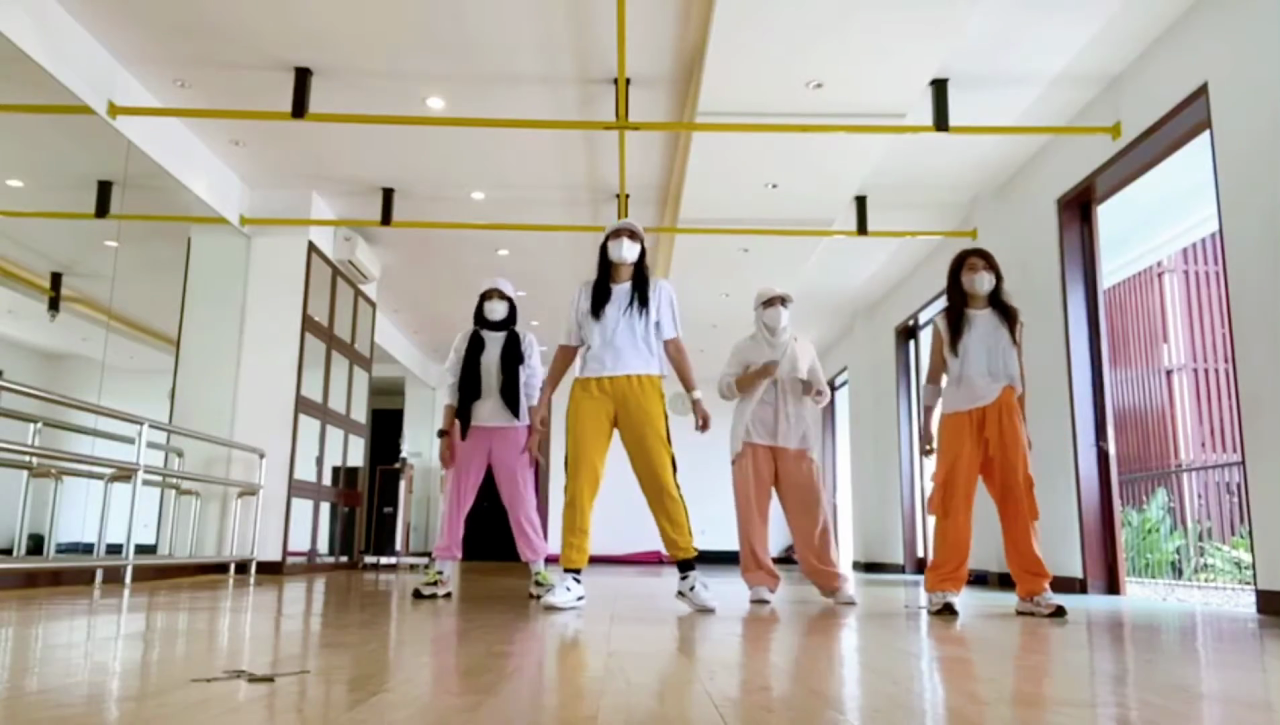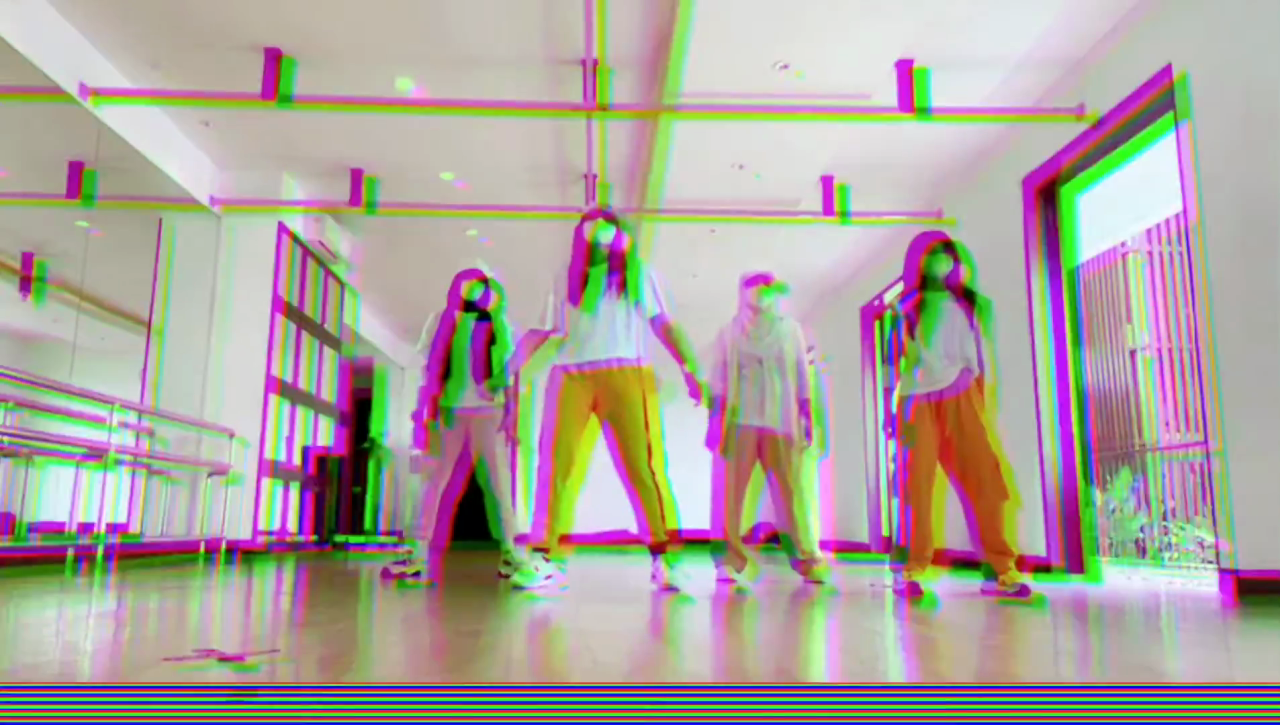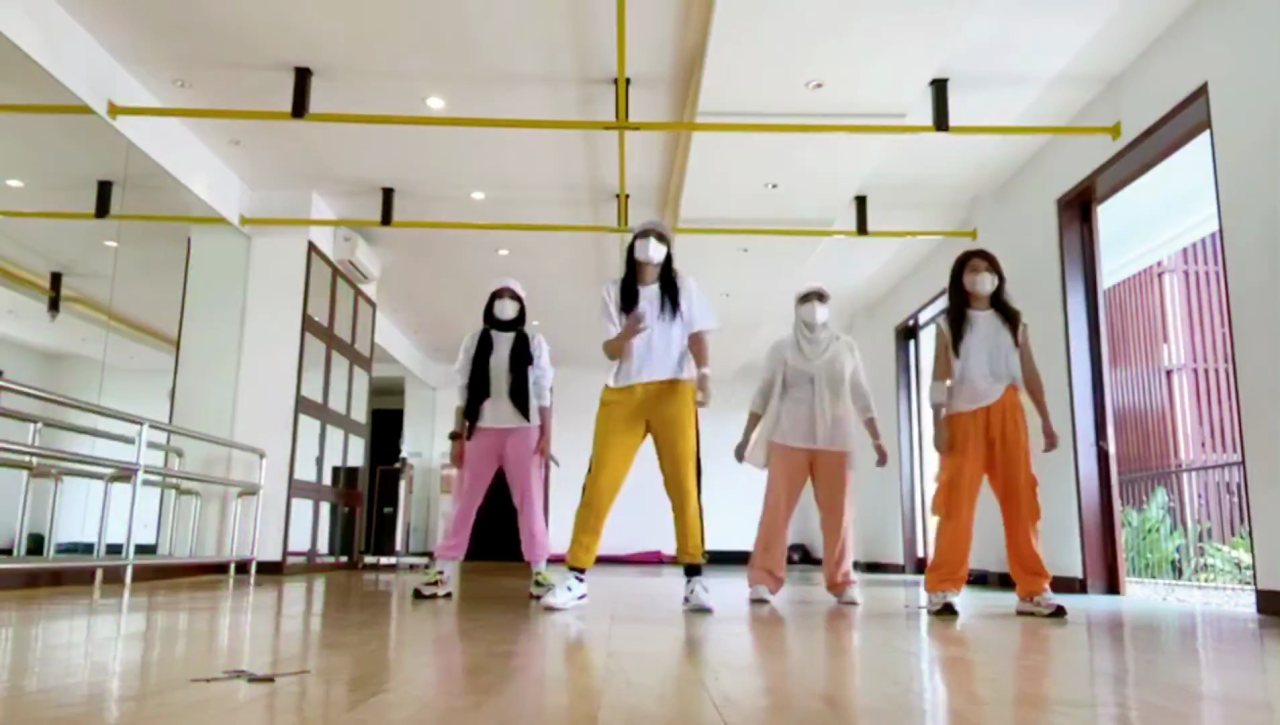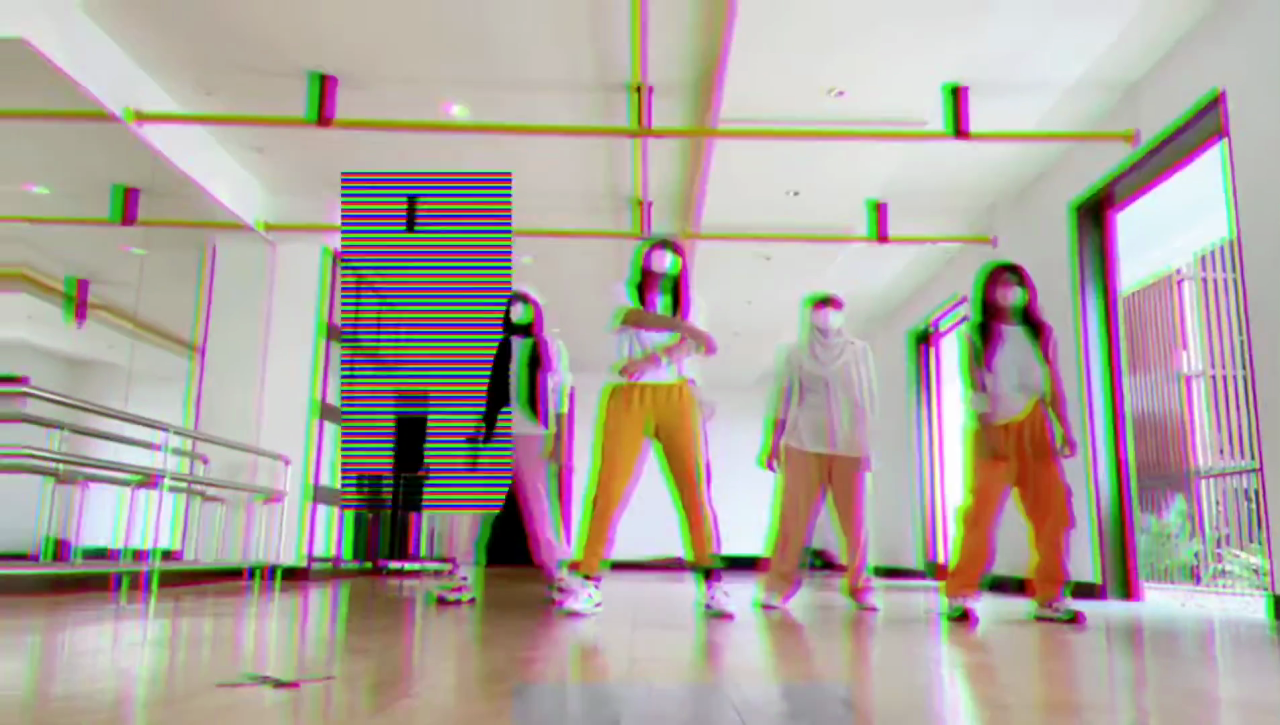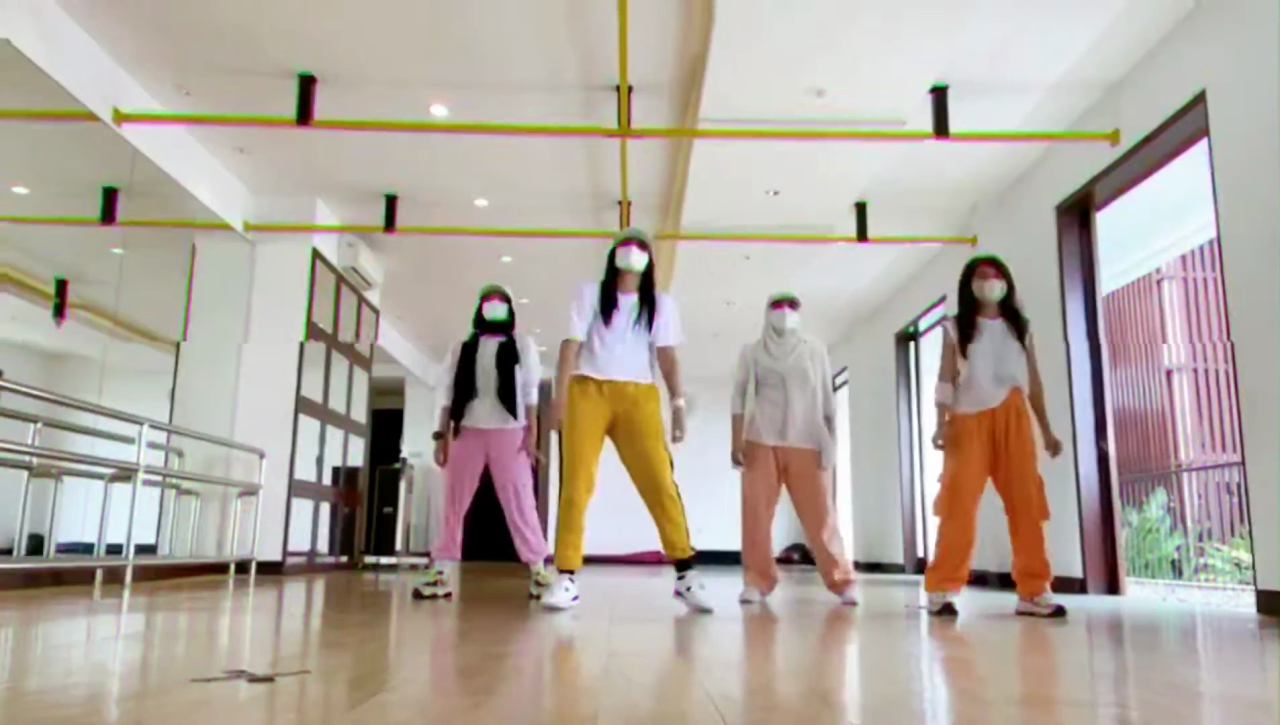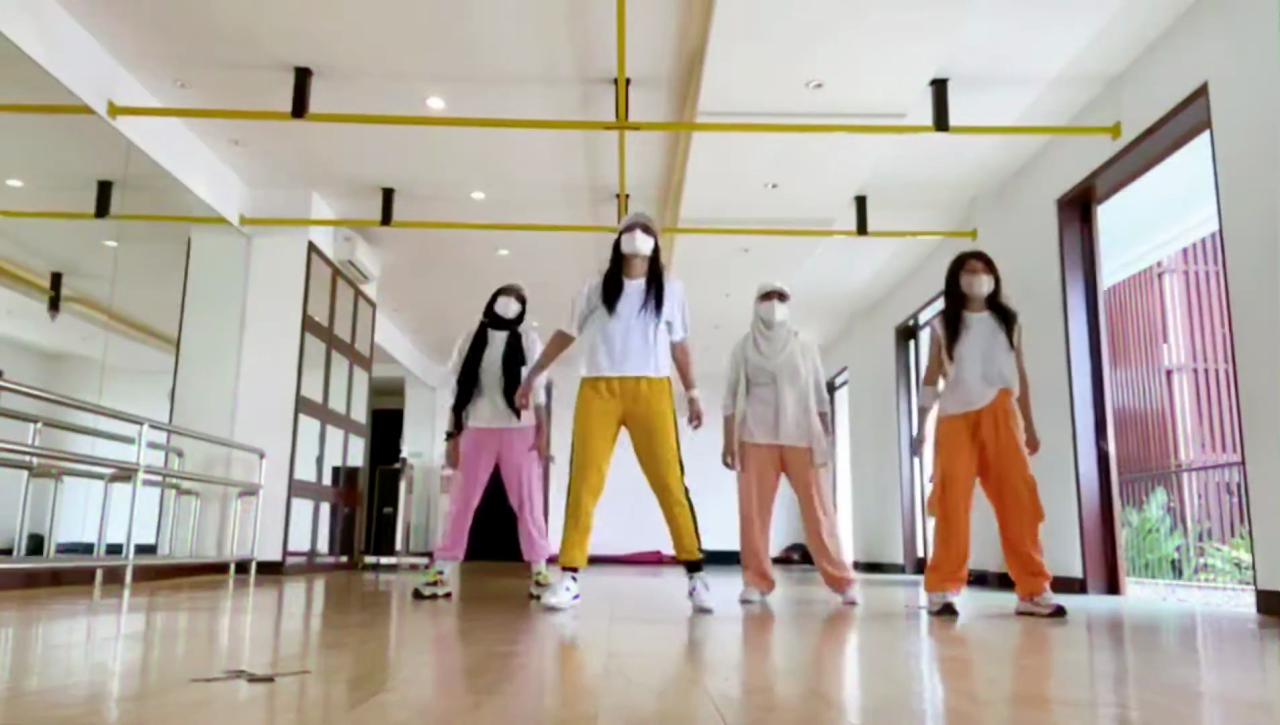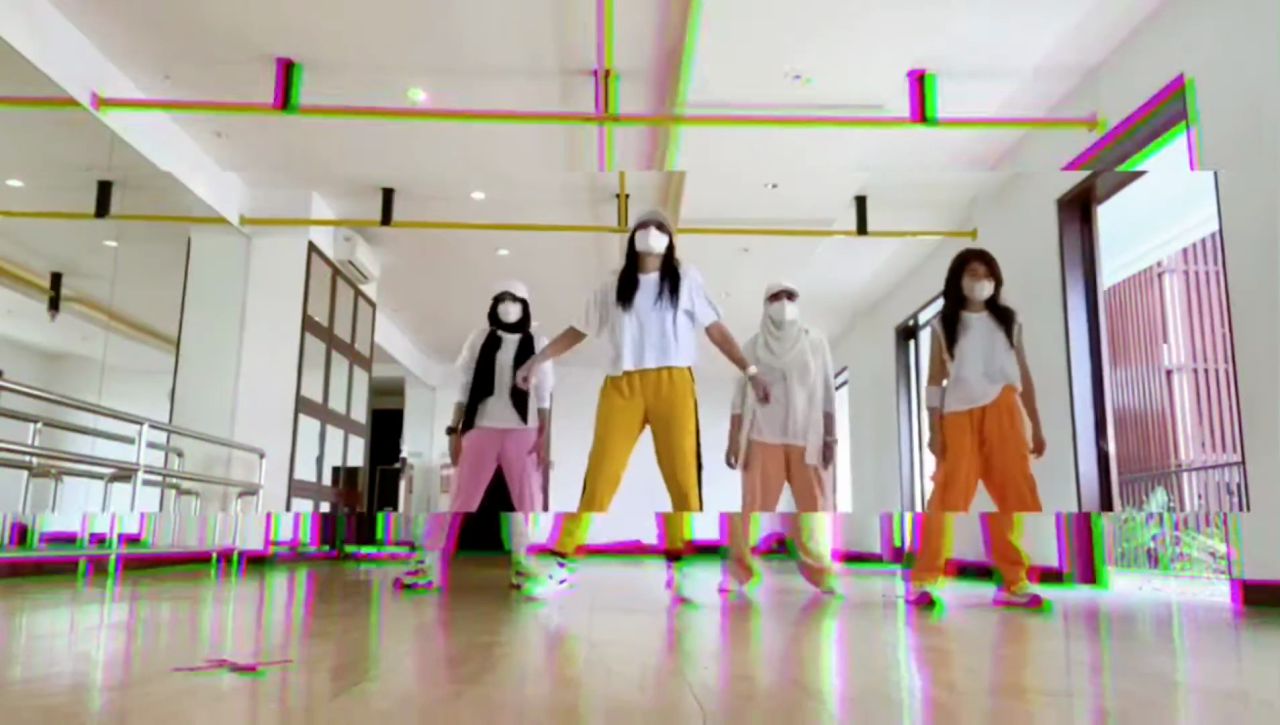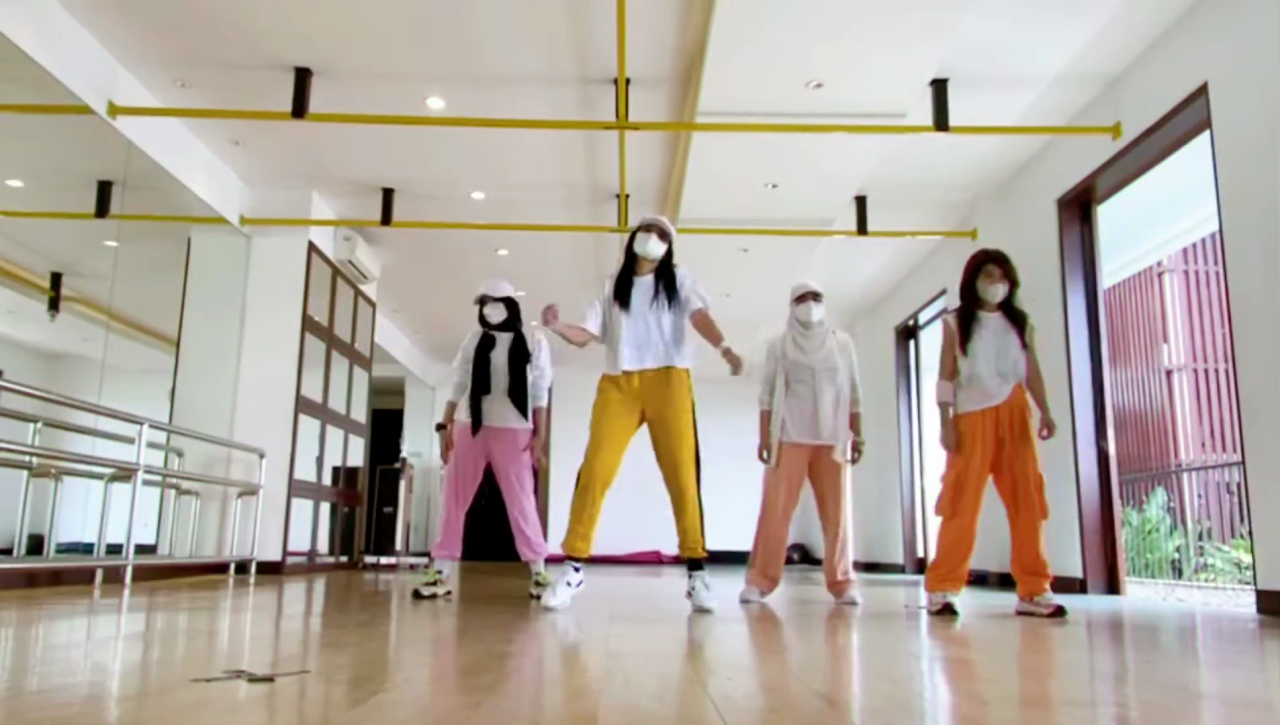
dt=0.3s
person 1, frame 1
left shoulder: (656, 290)
right shoulder: (586, 292)
left elbow: (672, 344)
right elbow: (568, 348)
left wrist: (695, 395)
right wrist: (544, 397)
left hip: (639, 387)
right hip: (588, 391)
left knee: (660, 479)
right knee: (579, 482)
left ankle: (688, 576)
right ankle: (572, 578)
person 1, frame 2
left shoulder: (637, 272)
right shoulder: (567, 277)
left elbow: (661, 323)
right elbow: (545, 332)
left wrist: (689, 369)
left hip: (624, 376)
right hip: (573, 379)
left knee: (640, 466)
right knee: (557, 468)
left ankle: (663, 559)
right ankle: (546, 560)
person 1, frame 3
left shoulder: (684, 288)
right shoulder: (614, 292)
left elbow: (699, 336)
right elbow: (611, 349)
left wrist: (702, 373)
right wrist: (632, 328)
left hip: (673, 393)
right hip: (622, 395)
left knee: (684, 485)
right knee: (600, 485)
left ankle: (694, 580)
right ankle: (576, 579)
person 1, frame 4
left shoulder: (687, 297)
right shoulder: (624, 293)
left elbow: (692, 348)
right elbow: (632, 318)
left wrist: (650, 358)
right wrist: (686, 329)
left hip: (676, 397)
right hip: (628, 398)
left knee: (694, 491)
right knee: (609, 490)
left ankle: (713, 585)
right ankle: (588, 583)
person 1, frame 5
left shoulder: (660, 302)
right shoulder: (591, 293)
left elbow: (667, 355)
right elbow: (572, 343)
left wrist: (678, 404)
right wrist: (558, 396)
left hip: (638, 396)
right hip: (587, 393)
left knee: (660, 483)
right knee: (576, 484)
left ankle: (686, 576)
right ankle: (567, 579)
person 1, frame 6
left shoulder: (668, 288)
right shoulder: (596, 287)
left elbow: (679, 343)
right elbow: (565, 335)
left wrist: (692, 394)
right wrist: (531, 376)
left hip: (650, 390)
right hip: (598, 389)
left knee: (669, 481)
right knee: (584, 482)
left ankle: (695, 576)
right ankle: (569, 578)
person 1, frame 7
left shoulder: (685, 279)
right shoulder: (612, 287)
left elbow: (714, 327)
right elbow: (579, 330)
left wrist: (749, 370)
right wrist: (538, 358)
left hip: (672, 383)
right hip: (622, 386)
left knee: (683, 477)
right knee: (600, 475)
left ankle: (679, 568)
right ankle: (562, 563)
person 1, frame 8
left shoulder: (678, 279)
right shoulder: (611, 287)
left elbow: (699, 315)
right elbow: (585, 335)
left wrist: (724, 346)
right wrist: (555, 325)
left hip: (668, 384)
right hip: (618, 386)
left knee: (683, 477)
right knee: (594, 471)
left ankle: (696, 575)
right ankle: (573, 568)
person 2, frame 1
left shoulder: (1009, 320)
right shoulder: (945, 321)
left elbow: (1018, 375)
right elbow: (933, 376)
left wrist: (1023, 426)
right wrist: (924, 424)
left hip: (1000, 413)
right hip: (958, 415)
left knee: (1017, 498)
right knee: (953, 500)
left ankle: (1032, 589)
right ankle: (942, 588)
person 2, frame 2
left shoulder: (972, 304)
right shoulder: (906, 306)
left elbow: (980, 358)
right elbow: (894, 359)
left wrist: (983, 405)
right wrist: (889, 407)
left hip: (963, 398)
right hip: (919, 401)
left knee: (985, 479)
right knee: (917, 482)
left ankle: (1000, 569)
right ankle: (910, 569)
person 2, frame 3
left shoulder: (1013, 321)
right shoulder: (948, 323)
left elbow: (1029, 372)
right elbow: (940, 377)
left wrist: (1046, 419)
right wrist: (939, 422)
left hip: (1007, 413)
right hip: (965, 415)
left knee: (1020, 498)
right knee: (957, 500)
left ankle: (1032, 590)
right ankle: (942, 588)
person 2, frame 4
left shoulder: (1042, 334)
right shoulder: (978, 335)
left elbow: (1054, 385)
right elbow: (976, 387)
left wrist: (1065, 428)
right wrist: (987, 431)
left hip: (1035, 426)
right hip: (996, 428)
left knee: (1053, 510)
right knee: (984, 509)
left ankle: (1050, 597)
right ankle: (960, 593)
person 2, frame 5
left shoulder: (1020, 327)
right shoulder: (956, 328)
left elbow: (1033, 380)
right elbow: (947, 379)
left wrist: (1046, 429)
right wrist: (942, 423)
left hip: (1013, 417)
right hip: (969, 418)
left knee: (1026, 500)
right knee: (960, 501)
left ankle: (1033, 590)
right ankle: (943, 588)
person 2, frame 6
left shoulder: (1008, 322)
right shoulder: (944, 325)
left elbow: (1019, 376)
right elbow: (931, 378)
left wrist: (1030, 426)
right wrist: (921, 427)
left hip: (1000, 416)
right hip: (956, 419)
left knee: (1017, 500)
right knee: (952, 502)
left ankle: (1032, 589)
right ankle: (941, 588)
person 2, frame 7
left shoulder: (1008, 321)
right shoulder: (943, 324)
left elbow: (1022, 374)
right elbow: (935, 379)
left wrist: (1034, 424)
right wrist: (933, 427)
left hip: (1004, 414)
right hip: (959, 416)
left knee: (1016, 497)
right knee: (949, 497)
left ankle: (1014, 582)
right ankle: (924, 581)
person 2, frame 8
left shoulder: (1020, 323)
right shoulder: (956, 322)
left elbow: (1032, 373)
right elbow: (946, 377)
left wrist: (1045, 411)
right wrist: (946, 423)
left hip: (1014, 415)
right hip: (972, 416)
left knee: (1027, 500)
right knee: (963, 501)
left ankle: (1032, 590)
right ankle: (942, 588)
person 3, frame 1
left shoulder: (523, 341)
right shoulder: (465, 340)
left elbow: (532, 390)
right elbow: (452, 388)
left wrist: (534, 433)
right wrist: (444, 431)
left hip: (509, 430)
right hip: (469, 429)
left knee: (520, 500)
right knee: (455, 499)
left ankle: (538, 571)
right ankle: (441, 571)
person 3, frame 2
left shoulder: (496, 322)
right shoulder: (441, 321)
left elbow: (507, 371)
right elbow: (428, 371)
left wrist: (510, 413)
right wrist: (421, 415)
left hip: (487, 411)
right hip: (447, 411)
left knee: (498, 481)
right knee: (433, 480)
left ankle: (508, 551)
right ankle: (417, 553)
person 3, frame 3
left shoulder: (534, 343)
right shoulder: (476, 341)
left elbow: (542, 393)
right elbow: (464, 390)
left wrist: (546, 434)
right wrist: (456, 434)
left hip: (522, 430)
right hip: (482, 429)
left knee: (530, 501)
right knee: (465, 500)
left ankle: (539, 572)
right ankle: (444, 572)
person 3, frame 4
left shoulder: (549, 348)
right shoulder: (496, 347)
left elbow: (559, 398)
right elbow: (484, 396)
left wrist: (560, 440)
right wrist: (473, 439)
left hip: (535, 437)
right hip: (500, 436)
left knee: (540, 511)
left ankle: (558, 579)
right ankle: (464, 578)
person 3, frame 5
left shoulder: (522, 344)
right shoulder: (466, 344)
left elbow: (530, 392)
right elbow: (450, 392)
left wrist: (532, 433)
right wrist: (441, 434)
left hip: (508, 430)
right hip: (467, 430)
left knee: (519, 501)
right knee: (455, 502)
left ankle: (538, 571)
right ankle: (442, 573)
person 3, frame 6
left shoulder: (527, 340)
right shoulder: (471, 339)
left elbow: (538, 390)
right elbow: (458, 389)
left wrist: (542, 431)
right wrist: (452, 434)
left hip: (518, 429)
right hip: (476, 429)
left knee: (527, 500)
right knee: (462, 500)
left ankle: (539, 571)
right ankle: (443, 572)
person 3, frame 7
left shoulder: (535, 344)
right shoulder: (480, 340)
left elbow: (543, 394)
right elbow: (465, 387)
left wrist: (543, 436)
right wrist: (454, 429)
left hip: (521, 431)
right hip: (481, 429)
left knee: (528, 501)
right knee: (463, 497)
left ankle: (525, 567)
right ankle: (431, 564)
person 3, frame 8
left shoulder: (534, 341)
right shoulder: (474, 340)
left elbow: (540, 393)
right elbow: (458, 385)
left wrist: (540, 435)
right wrist: (445, 425)
left hip: (513, 430)
right hip: (470, 428)
left knee: (521, 501)
right knee: (455, 498)
left ankle: (538, 571)
right ankle: (441, 572)
person 4, frame 1
left shoulder: (802, 347)
right shoulder: (744, 347)
left elbow: (823, 394)
right elbow: (725, 389)
left wrist: (815, 390)
right wrist: (756, 375)
left hip: (794, 440)
right hip: (753, 440)
left knee: (810, 507)
right knee: (751, 510)
left ankle: (830, 579)
right ankle: (759, 580)
person 4, frame 2
left shoulder: (791, 329)
right shoulder: (730, 331)
left elbow: (801, 378)
right elbow: (717, 378)
left wrist: (807, 421)
right wrist: (721, 420)
left hip: (782, 423)
right hip: (739, 423)
left knee: (792, 493)
right knee: (730, 491)
left ankle: (808, 562)
right ankle: (731, 561)
person 4, frame 3
left shoulder: (845, 347)
right shoulder: (782, 349)
left elbow: (860, 396)
right elbow: (765, 395)
left wrist: (876, 440)
right wrist: (747, 436)
left hip: (834, 440)
right hip: (788, 439)
left knee: (836, 512)
right knee: (776, 509)
left ankle: (840, 581)
right ankle: (763, 580)
person 4, frame 4
left shoulder: (858, 351)
right shoulder: (795, 353)
left elbow: (869, 401)
right elbow: (783, 401)
left wrist: (872, 448)
right wrist: (774, 443)
left hip: (849, 447)
right hip: (803, 445)
left knee: (854, 520)
right knee: (793, 517)
left ankle: (860, 588)
right ankle: (778, 585)
person 4, frame 5
left shoulder: (814, 350)
right shoulder: (752, 352)
left elbow: (826, 398)
right elbow: (739, 398)
left wrist: (829, 440)
right wrist: (736, 439)
left hip: (805, 441)
right hip: (761, 440)
left knee: (818, 512)
right knee: (757, 511)
left ankle: (840, 580)
right ankle: (757, 581)
person 4, frame 6
left shoulder: (804, 345)
right shoulder: (743, 348)
left elbow: (819, 394)
right elbow: (732, 397)
left wrist: (825, 436)
right wrist: (728, 440)
left hip: (801, 438)
right hip: (755, 439)
left knee: (817, 509)
right knee: (753, 511)
left ankle: (840, 579)
right ankle: (756, 580)
person 4, frame 7
left shoulder: (815, 342)
right shoulder: (754, 346)
left elbow: (827, 392)
right elbow: (740, 396)
left wrist: (830, 436)
right wrist: (733, 438)
left hip: (806, 438)
right hip: (763, 437)
left knee: (814, 507)
right knee: (754, 505)
left ankle: (820, 572)
right ankle: (740, 571)
person 4, frame 8
left shoulder: (842, 343)
right shoulder: (779, 346)
left elbow: (853, 393)
right elbow: (767, 393)
left wrist: (857, 434)
right wrist: (764, 435)
left hip: (831, 439)
right hip: (789, 437)
left knee: (835, 511)
right knee: (776, 508)
left ankle: (841, 582)
right ankle: (760, 579)
